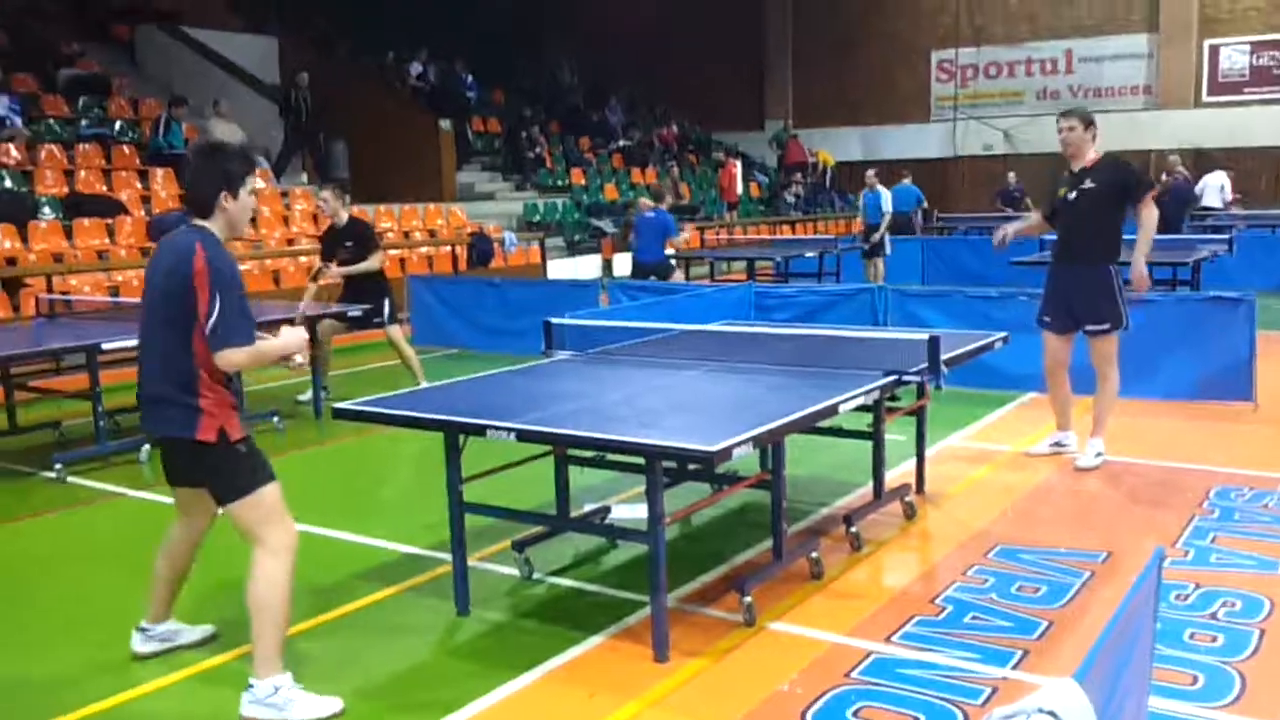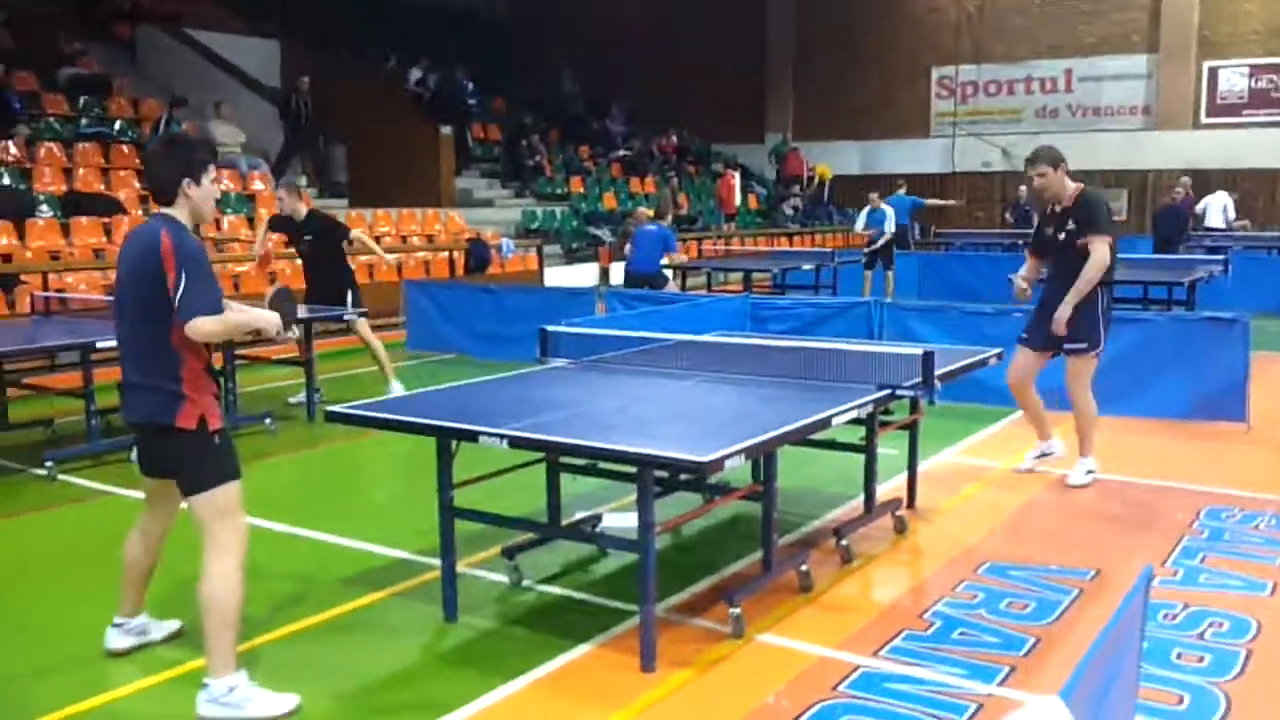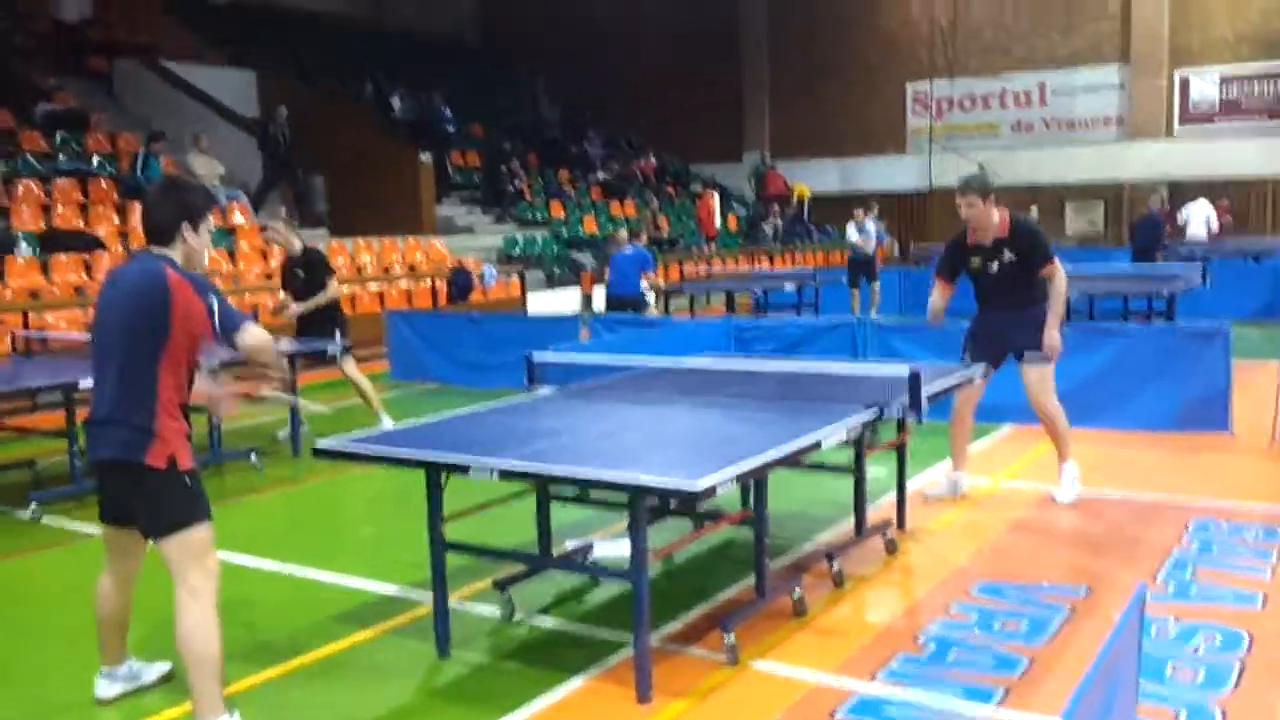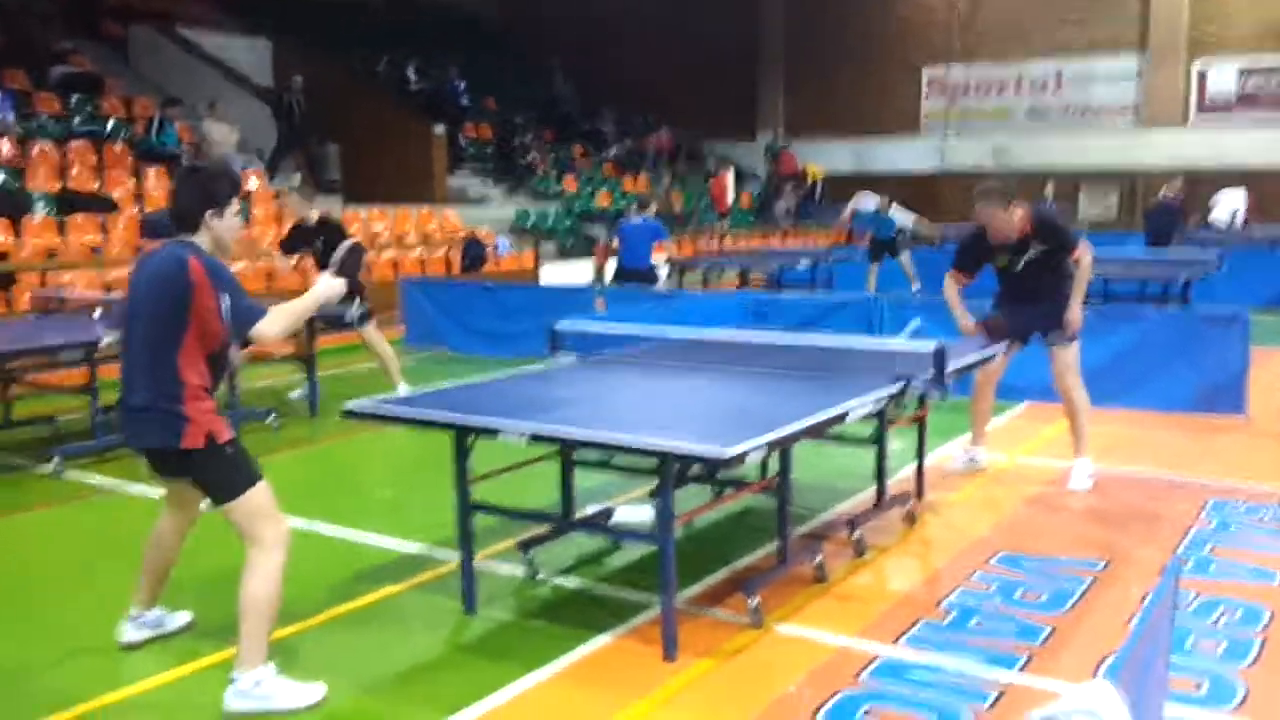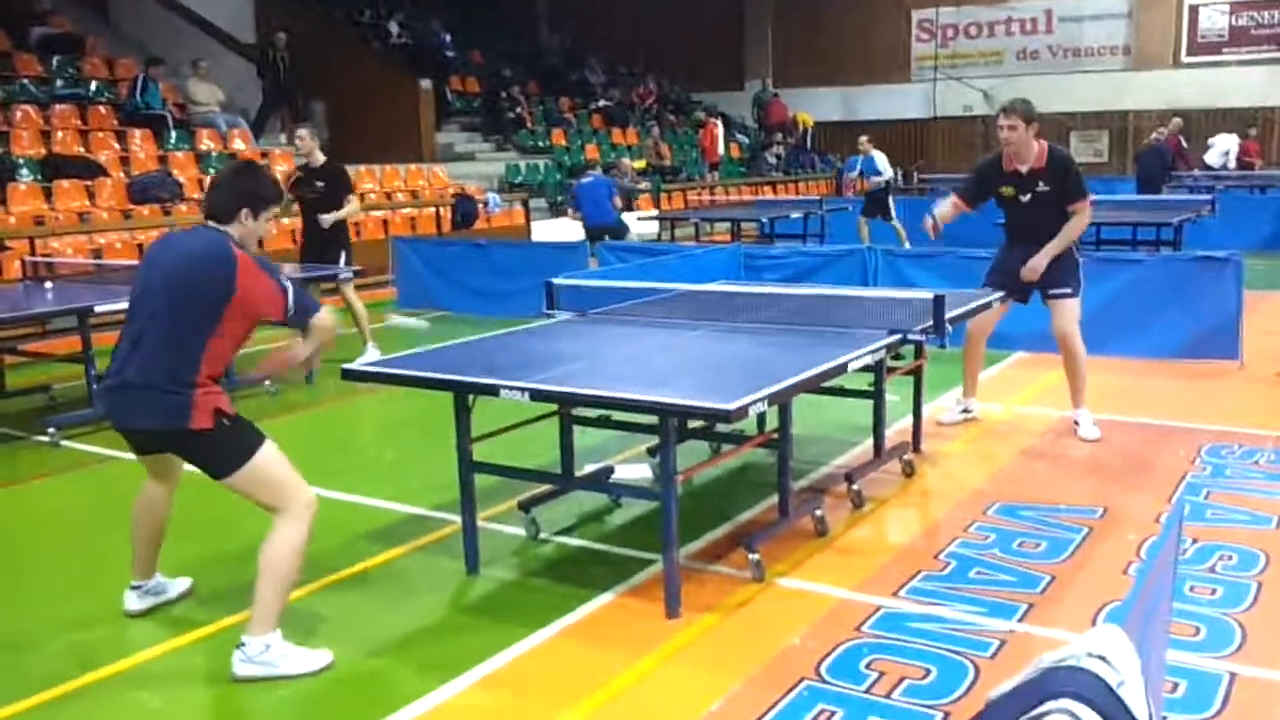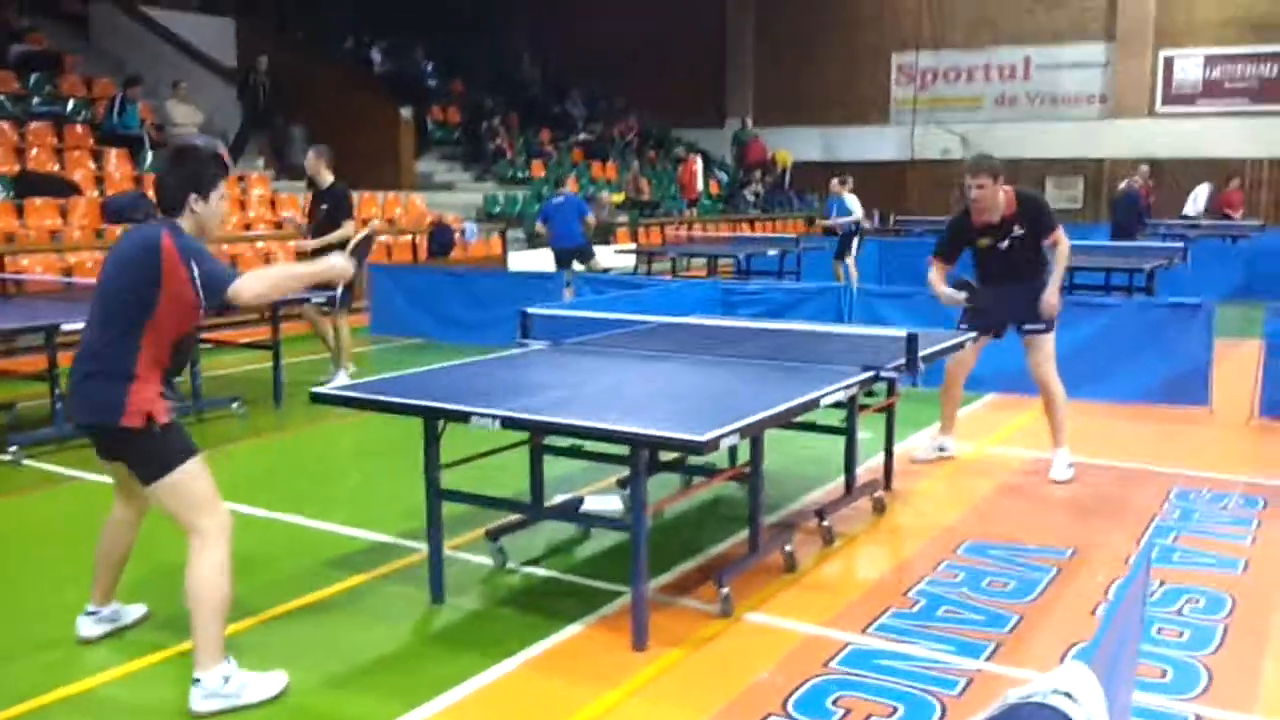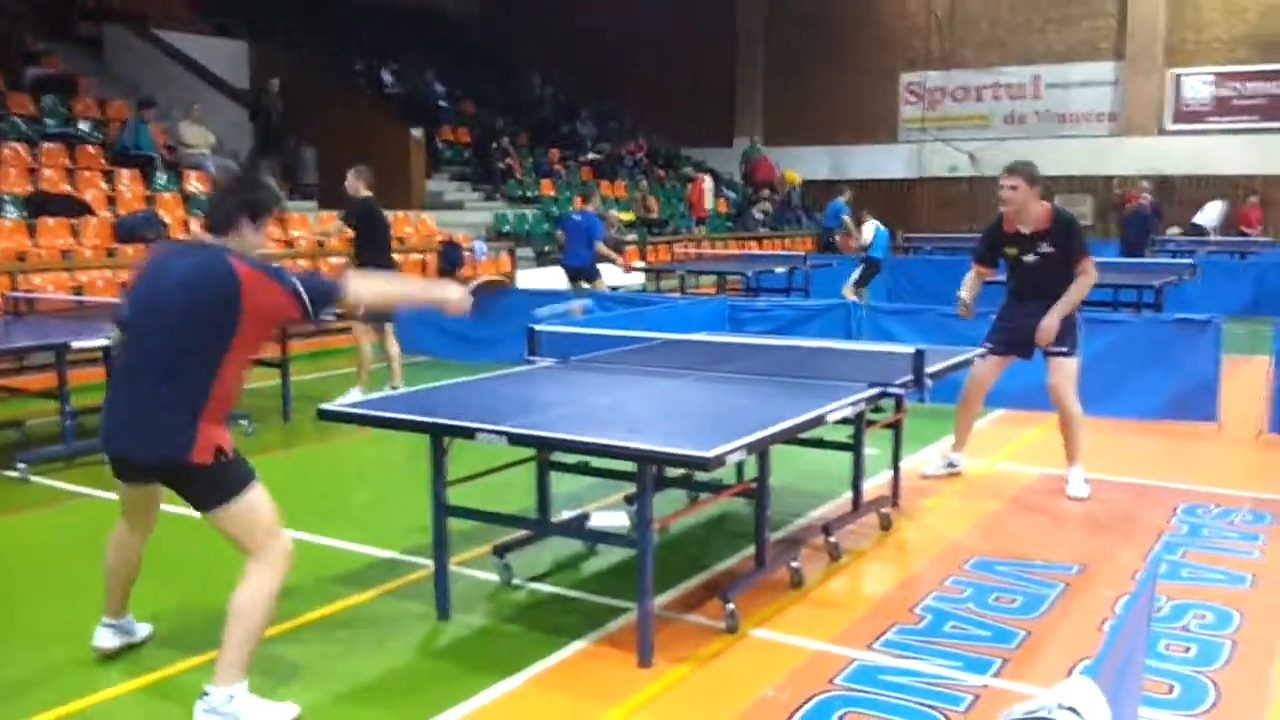
dt=0.5s
person 1, frame 1
left shoulder: (170, 247)
right shoulder: (212, 260)
right elbow: (230, 357)
left wrist: (265, 343)
right wrist: (281, 344)
left hip: (166, 411)
right hip: (203, 419)
left knee: (193, 518)
right knee: (276, 538)
left ankle: (155, 627)
person 1, frame 2
left shoulder: (141, 238)
right shoulder: (179, 243)
right elbow: (202, 328)
left wrist: (240, 314)
right wrist: (254, 318)
left hip: (147, 402)
right hip: (183, 407)
left knee: (157, 510)
right knee: (227, 536)
left ankle: (127, 623)
person 1, frame 3
left shoulder: (122, 279)
right shoulder: (178, 283)
right elbow: (253, 340)
left wrist: (198, 389)
right wrist: (273, 358)
left hip: (106, 441)
right hip: (152, 451)
left knee: (121, 563)
right knee: (198, 584)
left ankle: (117, 670)
person 1, frame 4
left shoulder: (154, 262)
right shoulder: (202, 267)
left elbow: (156, 337)
right elbow: (265, 331)
right wrist: (318, 294)
left hip: (145, 416)
right hip: (188, 423)
left knee: (181, 505)
right knee: (269, 537)
left ankle: (142, 615)
right ankle: (251, 680)
person 1, frame 5
left shoulder: (166, 246)
right shoulder: (240, 258)
right elbow: (321, 323)
right wrist: (304, 351)
left hip: (122, 393)
right hip: (183, 409)
left knee: (162, 480)
right knee: (297, 505)
left ankle: (145, 584)
right ankle: (260, 648)
person 1, frame 6
left shoulder: (143, 238)
right shoulder: (171, 245)
right elbow: (242, 290)
right wrist: (324, 267)
left hip: (96, 395)
right hip: (128, 404)
left knee: (132, 498)
right knee: (210, 524)
left ankle: (98, 611)
person 1, frame 7
left shoulder: (158, 260)
right shoulder: (245, 277)
left elbow: (122, 330)
right elbow: (350, 291)
right wrist: (436, 292)
left hip: (123, 426)
right hip: (188, 441)
left knee: (134, 522)
right knee: (271, 554)
left ankle: (114, 625)
person 2, frame 1
left shoulder: (1115, 170)
right shoulder: (1065, 180)
left elbow: (1149, 211)
right elbow: (1044, 222)
left wrist: (1139, 259)
right wrist: (1012, 229)
left hip: (1099, 276)
right hip: (1060, 277)
left knee: (1104, 366)
right knee: (1053, 364)
left ankle: (1096, 442)
right ankle: (1063, 435)
person 2, frame 2
left shoulder: (1090, 204)
right shoulder: (1047, 216)
left elbow: (1100, 258)
right elbow: (1035, 260)
left wrist: (1068, 304)
right wrist: (1022, 279)
left hip: (1085, 304)
right hip: (1050, 301)
left knee: (1077, 388)
right knee: (1017, 378)
left ankle: (1087, 460)
right ankle: (1047, 442)
person 2, frame 3
left shoulder: (1024, 231)
right shoulder: (959, 245)
left elbow: (1057, 276)
right elbow: (942, 288)
left wrist: (1052, 327)
right wrist: (935, 306)
left hip: (1030, 319)
right hip: (987, 322)
left knee: (1042, 400)
right knee: (963, 400)
left ankle: (1068, 465)
right ankle: (957, 476)
person 2, frame 4
left shoulder: (1046, 224)
right shoulder: (977, 240)
left elbow: (1084, 258)
right elbow: (953, 280)
left wrist: (1075, 305)
right wrist: (962, 316)
left hip: (1054, 303)
right hip: (1011, 306)
left knee: (1068, 381)
right knee: (984, 376)
left ankle: (1082, 462)
right ankle: (976, 451)
person 2, frame 5
left shoulder: (1060, 163)
right shoulder: (991, 168)
left elbow: (1082, 216)
right elbow: (957, 203)
left wrist: (1045, 255)
right wrist: (936, 217)
left hip: (1055, 255)
right hip: (1012, 252)
left knee: (1066, 333)
right knee: (976, 328)
left ankle: (1081, 412)
right ankle: (967, 402)
person 2, frame 6
left shoulder: (1030, 204)
right shoulder: (961, 223)
left elbow: (1060, 243)
right elbow: (938, 268)
left wrist: (1053, 288)
right wrist: (943, 291)
left hip: (1032, 291)
right hip: (986, 295)
left knee: (1043, 372)
right knee: (955, 367)
left ankle: (1061, 453)
right ankle: (944, 440)
person 2, frame 7
left shoulder: (1063, 224)
right shoulder: (997, 230)
left elbow: (1087, 275)
right elbow: (978, 272)
left wrist: (1054, 317)
right wrist: (967, 294)
left hip: (1056, 315)
right hip: (1015, 310)
left knee: (1062, 391)
right knee: (974, 383)
left ankle: (1075, 470)
right ankle: (955, 457)
person 3, frame 1
left shoulder: (361, 228)
right shoulder: (329, 235)
left elbow: (377, 262)
right elbow: (325, 267)
left wrist: (342, 271)
right wrist: (312, 286)
left hip: (376, 293)
right hip: (351, 295)
left knee: (396, 339)
right knee: (321, 332)
left ankle: (422, 384)
right ankle: (320, 386)
person 3, frame 2
left shoulder: (322, 221)
right shoulder: (285, 221)
left elbow: (357, 236)
right elbow: (265, 226)
left wrist: (383, 255)
right wrist: (259, 246)
left hip: (342, 285)
right hip: (316, 289)
left knee: (363, 333)
left ankle: (393, 383)
right ankle: (313, 389)
person 3, frame 3
left shoulder: (314, 257)
right shoulder: (288, 264)
left elbow: (333, 290)
left wrist: (302, 307)
right wrist: (287, 308)
left hip: (329, 324)
right hip: (307, 327)
left knee: (348, 370)
left ankle: (384, 419)
person 3, frame 4
left shoulder: (330, 225)
right shoulder: (299, 231)
left elbow: (354, 253)
right elbow: (284, 252)
left hip: (349, 287)
left knee: (370, 336)
left ankle: (401, 385)
person 3, frame 5
left shoulder: (336, 170)
right shoulder: (300, 173)
left elbow: (354, 204)
right elbow: (286, 203)
left wrist: (333, 217)
right wrist: (290, 188)
left hip: (336, 243)
right hip: (311, 243)
left knee: (347, 294)
left ankle: (371, 347)
person 3, frame 6
left shoulder: (340, 193)
right shoulder: (317, 193)
left elbow: (349, 231)
left wrist: (315, 243)
right wrist: (303, 230)
left knee: (338, 318)
right knee: (310, 312)
left ankle: (343, 372)
right ankle: (341, 363)
person 3, frame 7
left shoulder: (361, 205)
right shoulder: (374, 208)
left elbow: (333, 230)
left wrist: (321, 231)
right wrist: (353, 261)
left knee: (362, 332)
right knee: (386, 334)
left ankle: (360, 389)
right ankle: (397, 386)
